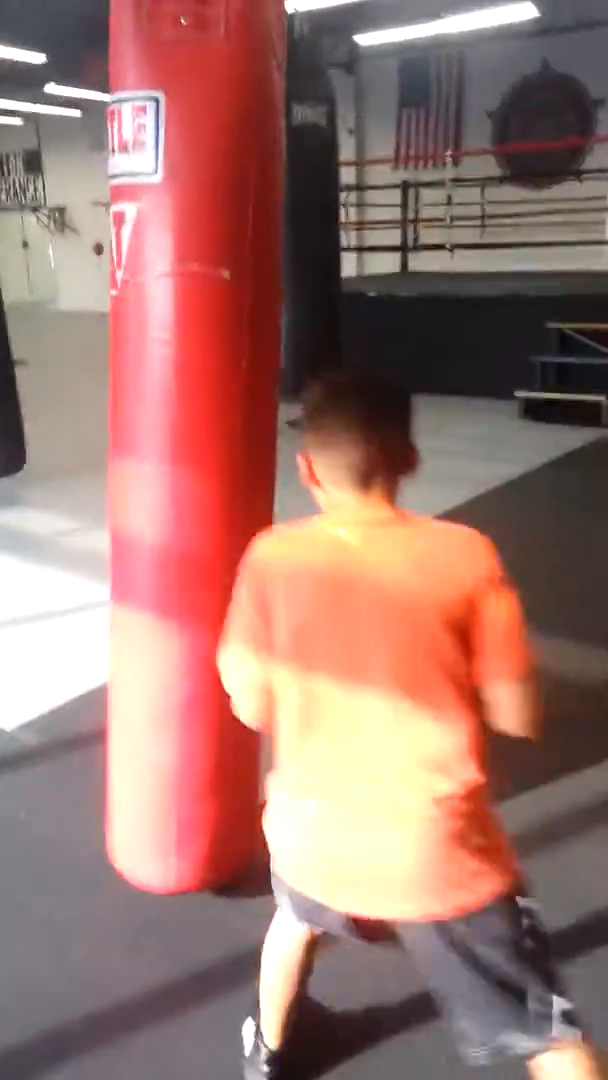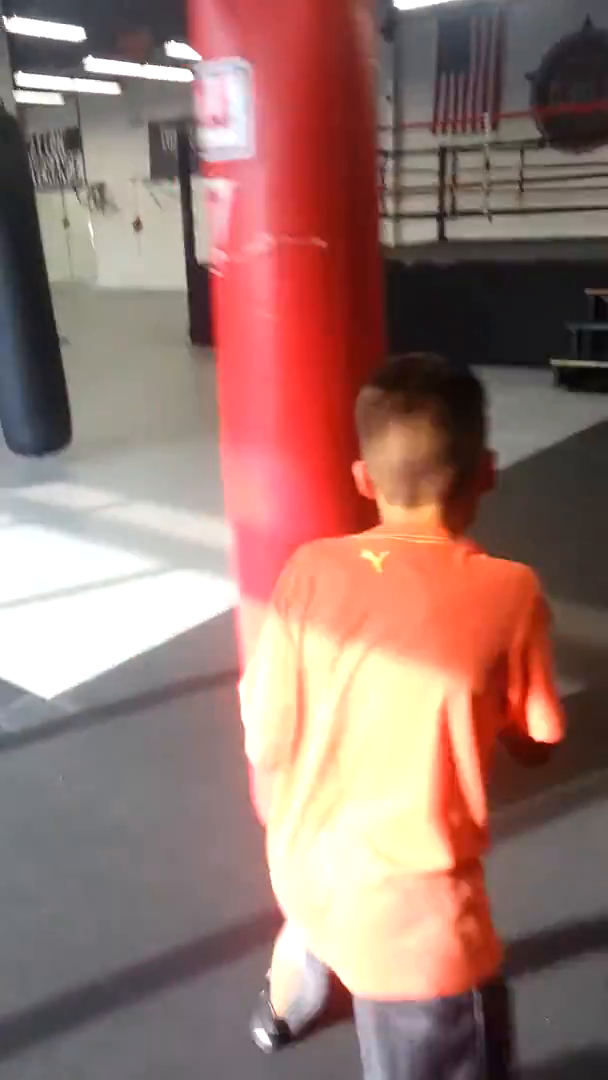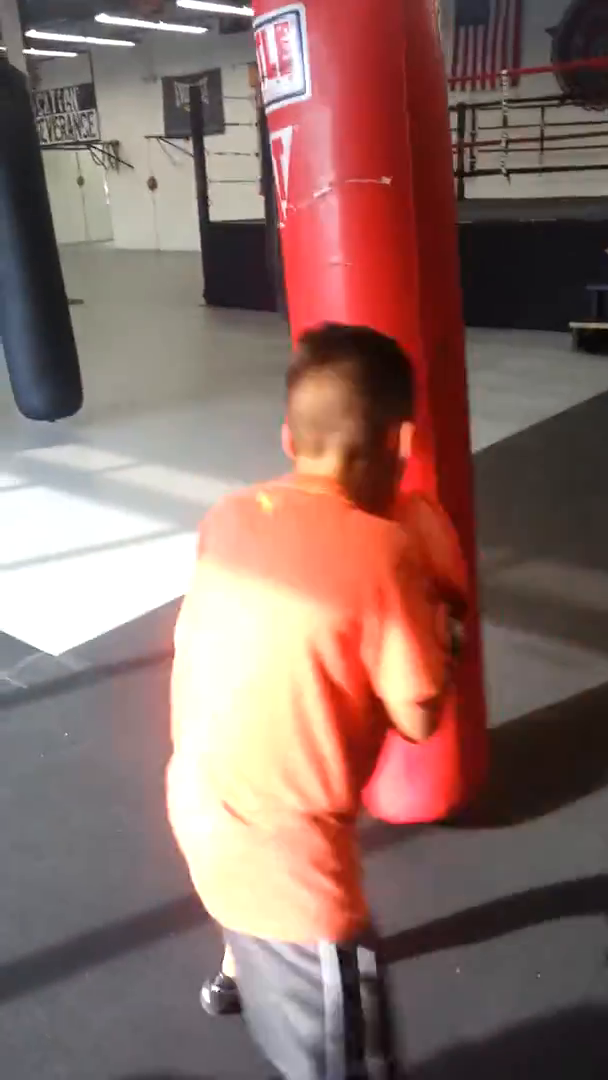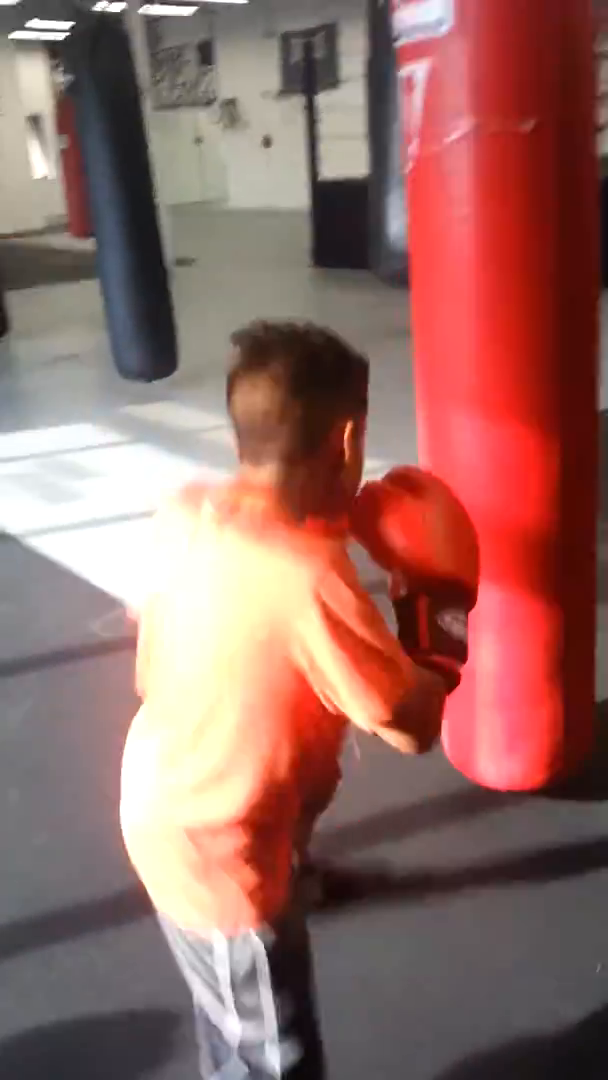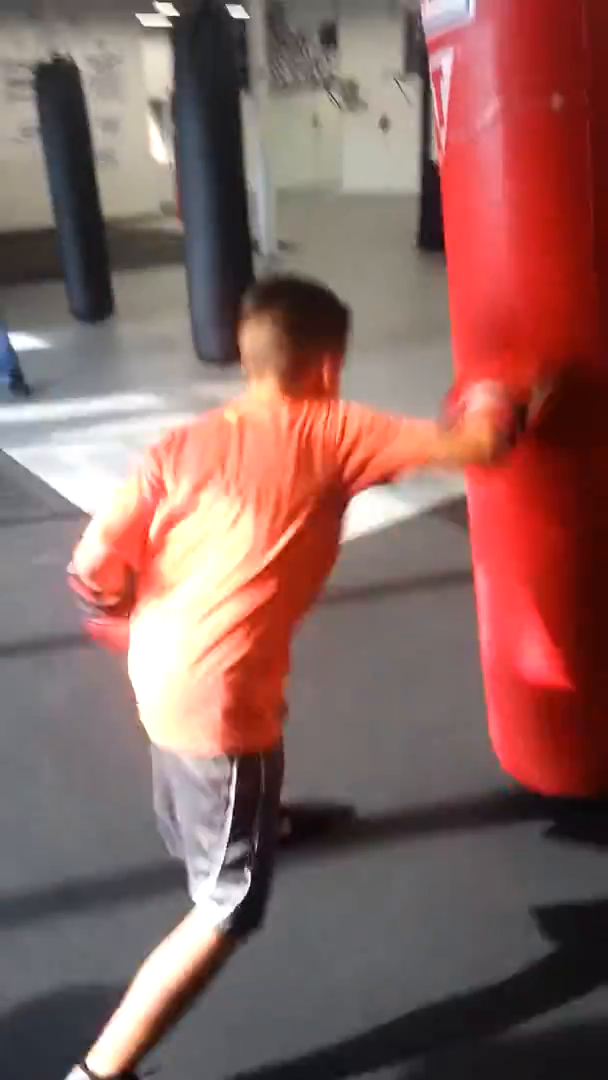
dt=0.4s
person 1, frame 1
left shoulder: (272, 559)
right shoulder: (467, 556)
left elbow: (253, 709)
right elbow: (518, 717)
left hip: (318, 832)
right hip: (443, 846)
left knee: (299, 912)
person 1, frame 2
left shoulder: (310, 573)
right shoulder: (509, 593)
left elbow: (263, 746)
right elbow: (536, 746)
left hip: (307, 864)
right hip: (420, 916)
left knee: (314, 923)
left ankle: (280, 1010)
person 1, frame 3
left shoulder: (229, 522)
right shoulder: (379, 550)
right elbow: (419, 717)
right wrist: (447, 638)
left hip: (204, 813)
right hip: (285, 852)
left ankle: (240, 973)
person 1, frame 4
left shoulder: (185, 513)
right shoulder: (316, 581)
right elbow: (411, 729)
left hip: (160, 793)
right hip: (209, 848)
left knee: (314, 781)
left ankle: (282, 904)
person 1, frame 5
left shoulder: (180, 444)
right shoulder: (331, 431)
left elbow: (97, 565)
right elbow: (473, 446)
left wrist: (124, 612)
right wrist: (496, 407)
left hip: (159, 662)
right hip: (217, 696)
right knee: (229, 909)
left ankle: (261, 818)
